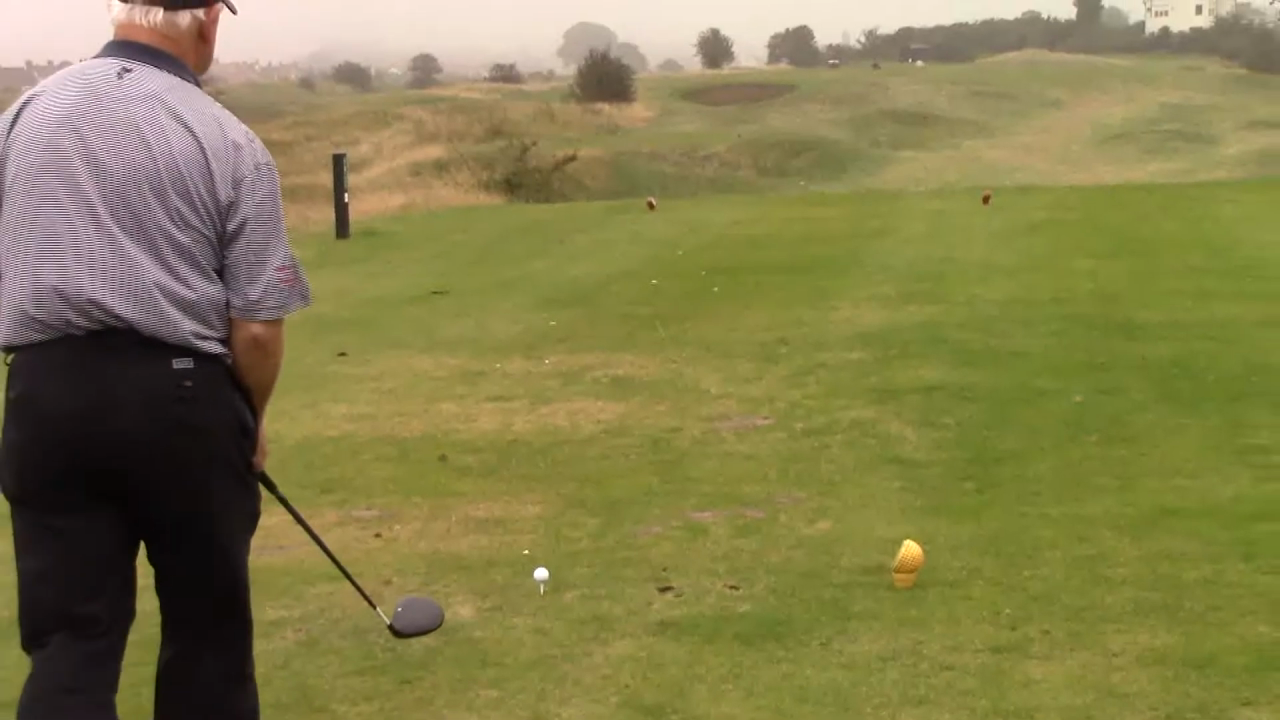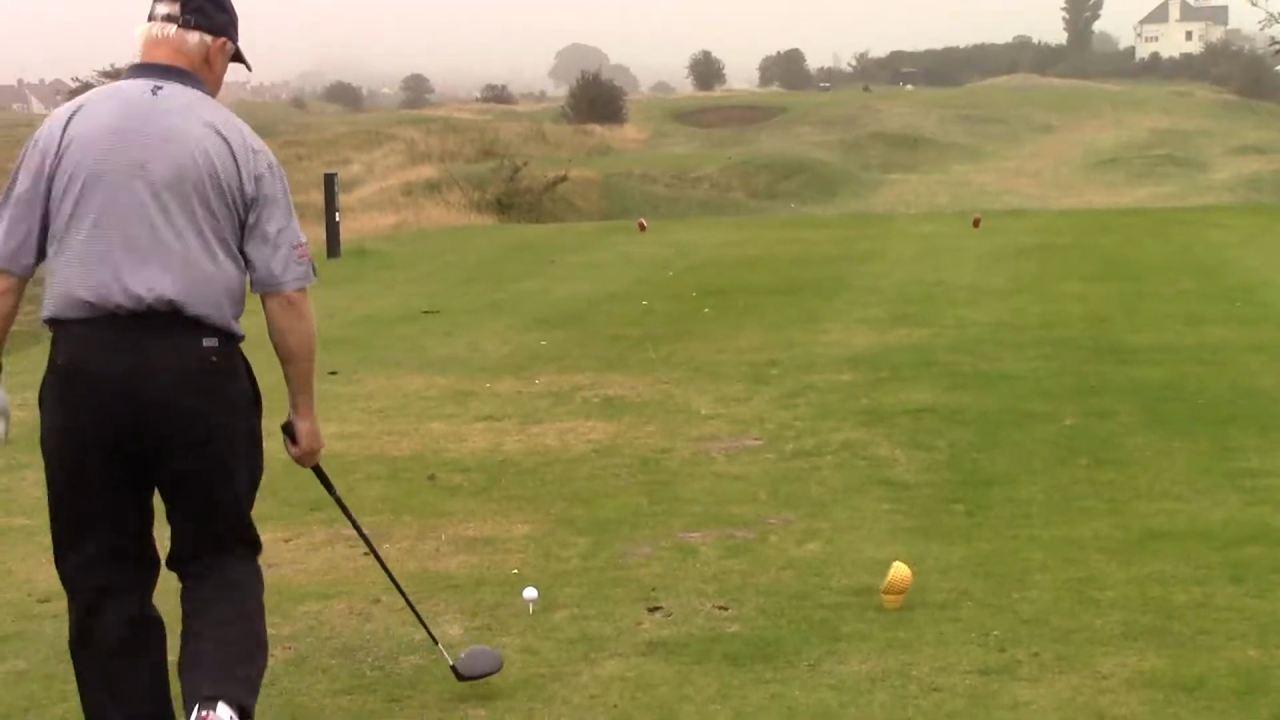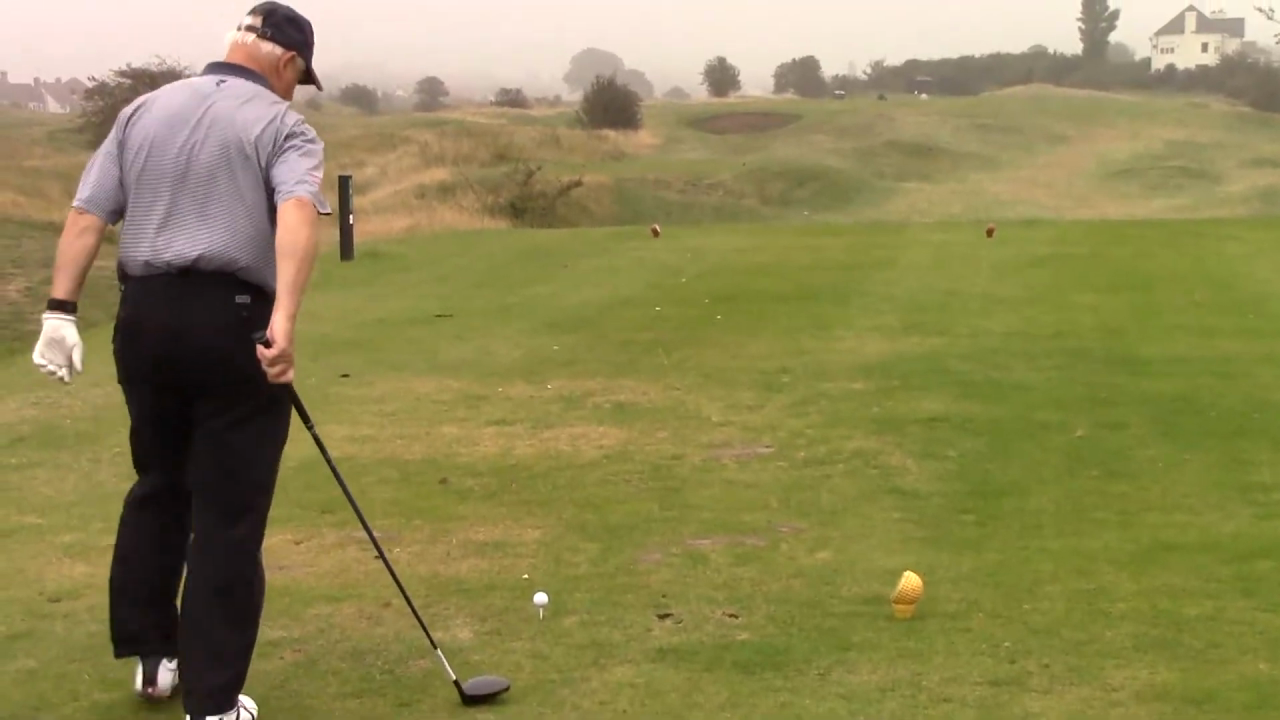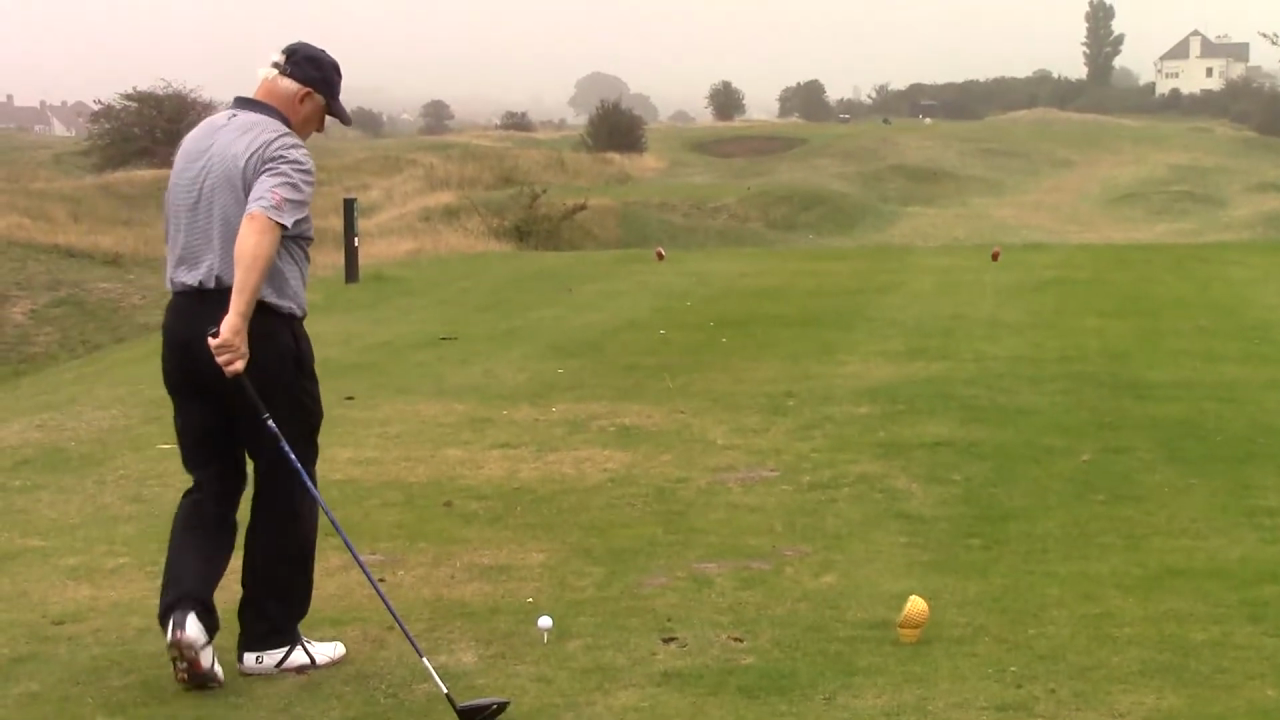
dt=0.7s
person 1, frame 1
right shoulder: (230, 143)
right elbow: (256, 327)
right wrist: (247, 422)
right hip: (179, 399)
left knee: (71, 645)
right knee: (208, 623)
person 1, frame 2
left shoulder: (66, 125)
right shoulder: (240, 144)
right elbow: (286, 291)
right wrist: (303, 406)
left hip: (87, 370)
right hip: (199, 370)
left knee: (105, 578)
right knee: (222, 559)
person 1, frame 3
left shoulder: (144, 110)
right shoulder: (283, 125)
left elbow: (86, 214)
right elbow: (297, 212)
left wrist: (60, 312)
right wrist: (285, 318)
left hip: (145, 316)
right hip: (234, 322)
left knee: (161, 487)
right knee: (229, 512)
left ankle: (151, 651)
person 1, frame 4
left shoulder: (199, 137)
right shoulder: (285, 153)
right elbow: (257, 229)
right wrist: (238, 322)
left hip: (184, 324)
right hip: (257, 333)
left knee: (213, 481)
right knee: (284, 486)
left ankle: (186, 614)
right ankle: (268, 640)
